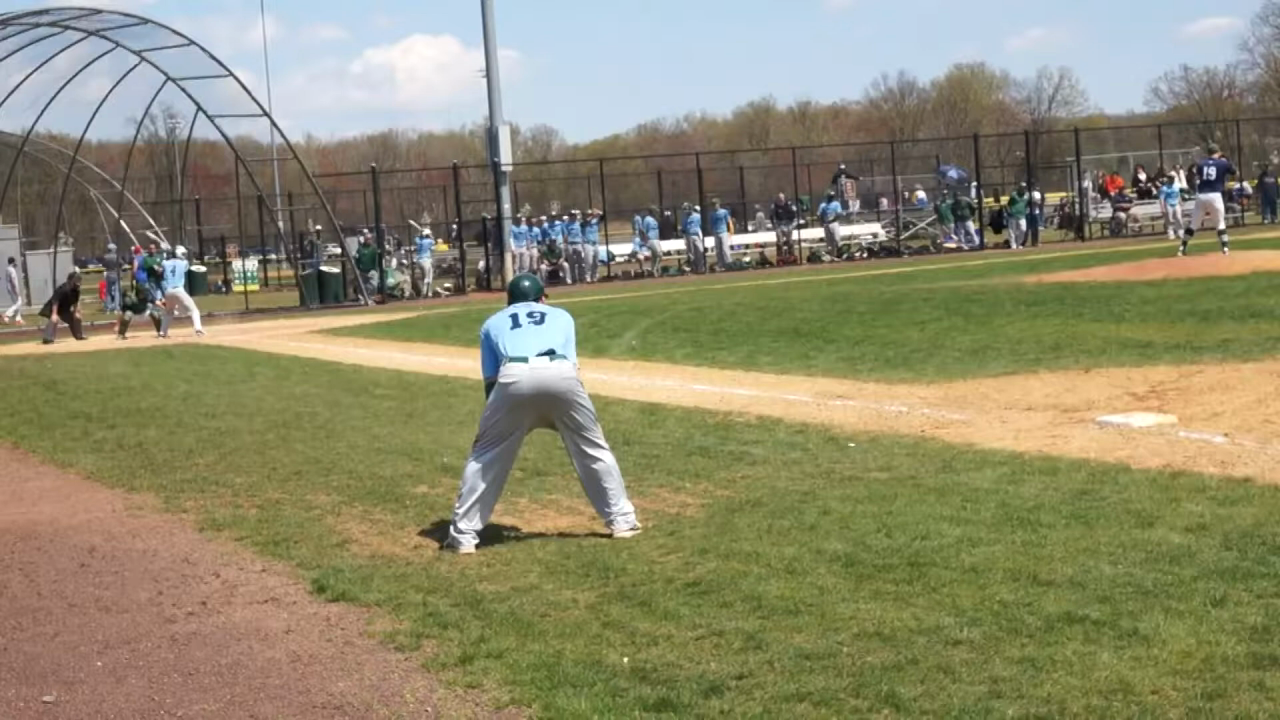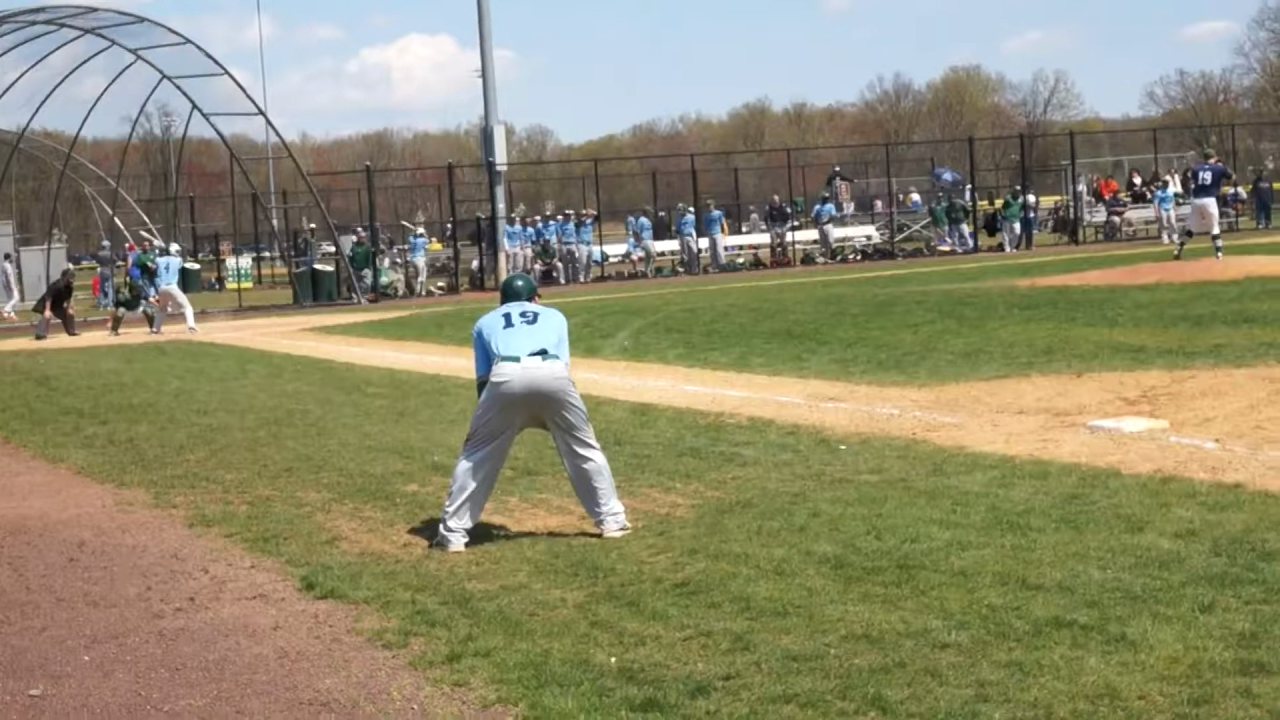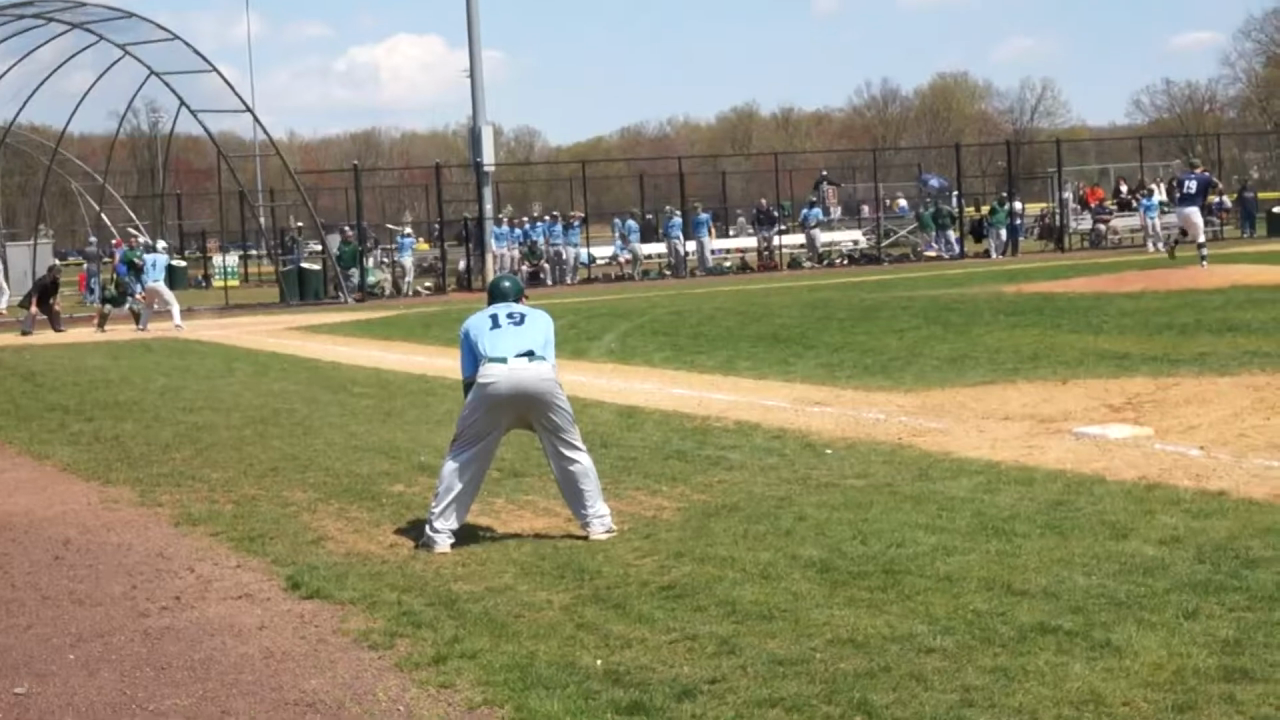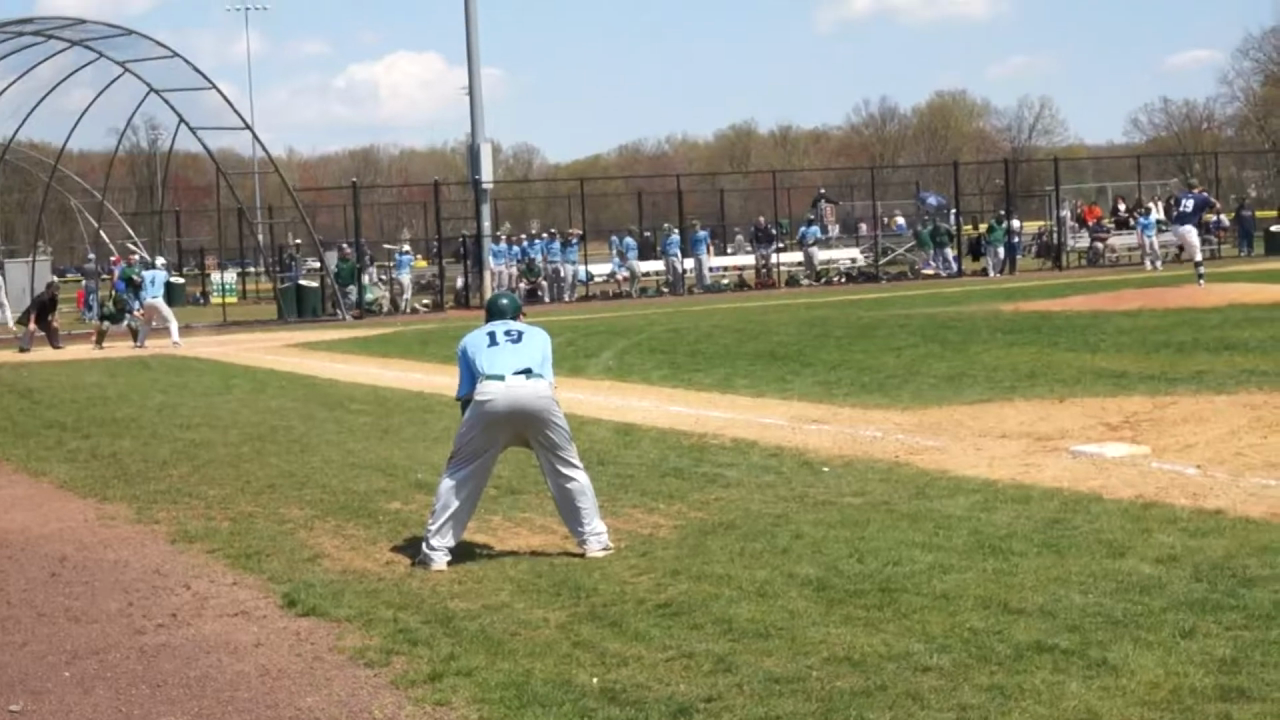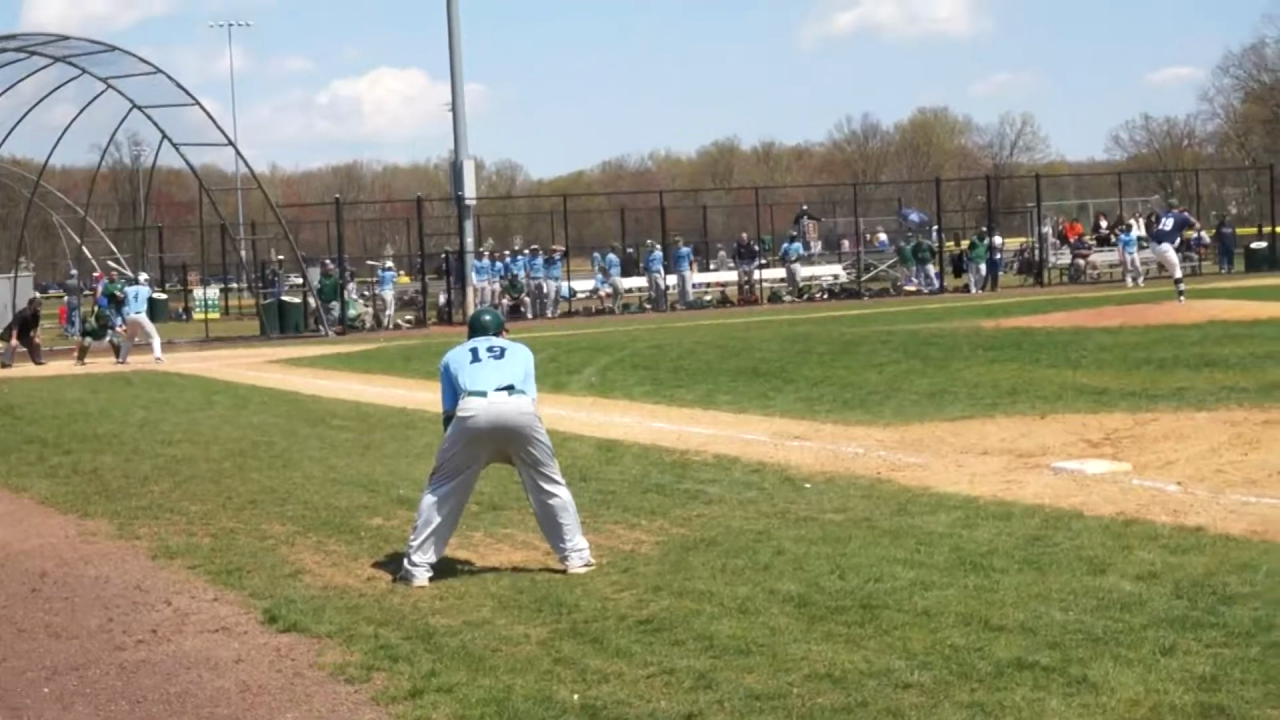
dt=0.1s
person 1, frame 1
left shoulder: (493, 322)
right shoulder: (561, 315)
left elbow: (491, 380)
left wrist: (502, 422)
right wrist: (558, 417)
left hip: (514, 378)
right hip: (560, 374)
left knee: (485, 457)
right knee: (593, 449)
left ankle: (463, 535)
right ankle: (621, 520)
person 1, frame 2
left shoulder: (486, 322)
right shoulder: (553, 315)
left elbow: (483, 379)
left wrist: (492, 422)
right wrist: (549, 417)
left hip: (506, 377)
right hip: (552, 374)
left knee: (476, 456)
right knee: (584, 449)
left ankle: (453, 534)
right ankle: (611, 520)
person 1, frame 3
left shoulder: (472, 323)
right shoulder: (541, 317)
left elbow: (469, 380)
left wrist: (478, 422)
right wrist: (536, 418)
left hip: (492, 378)
right hip: (539, 376)
left knee: (463, 456)
right knee: (570, 451)
left ankle: (438, 534)
right ankle: (597, 522)
person 1, frame 4
left shoulder: (470, 340)
right shoulder: (538, 334)
left elbow: (466, 397)
left wrist: (475, 440)
right wrist: (533, 435)
left hip: (490, 395)
right hip: (537, 394)
left knee: (460, 473)
right knee: (568, 469)
left ankle: (435, 552)
right ankle: (595, 540)
person 1, frame 5
left shoulder: (453, 356)
right shoulder: (521, 350)
left elbow: (449, 413)
left wrist: (458, 456)
right wrist: (515, 454)
left hip: (472, 412)
right hip: (518, 410)
left knee: (442, 490)
right knee: (549, 485)
left ankle: (416, 568)
right ankle: (576, 557)
